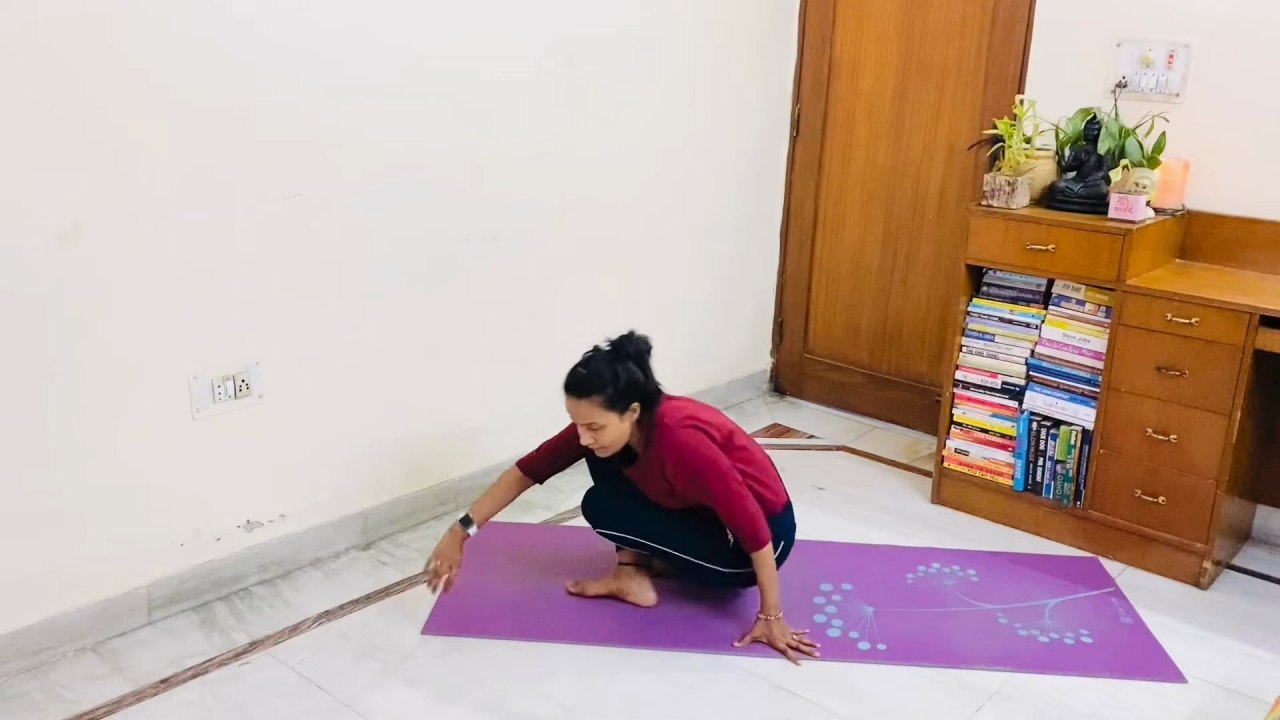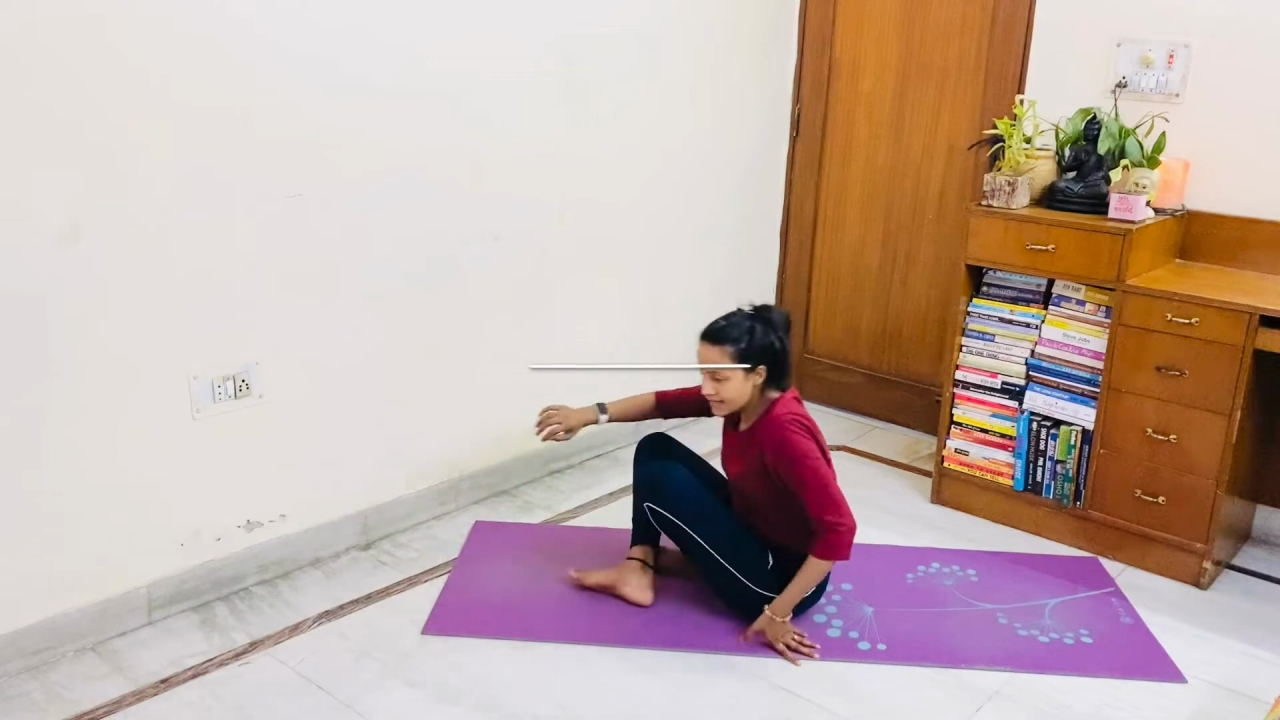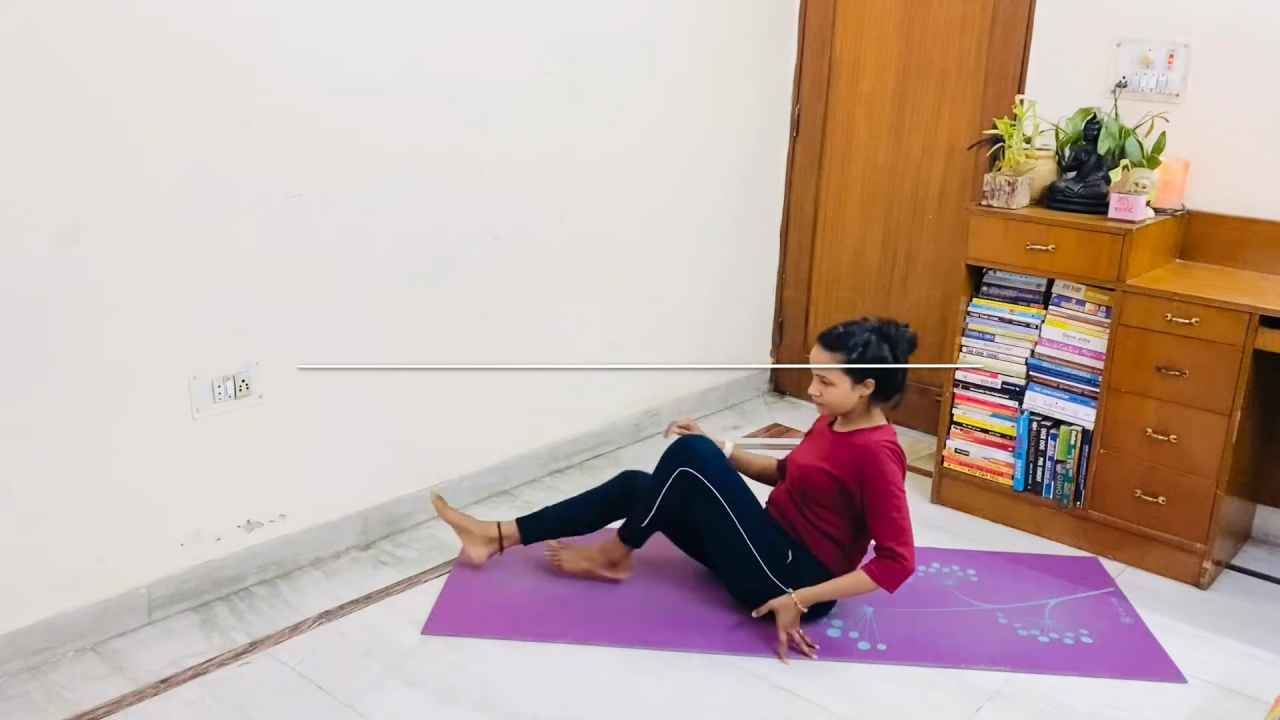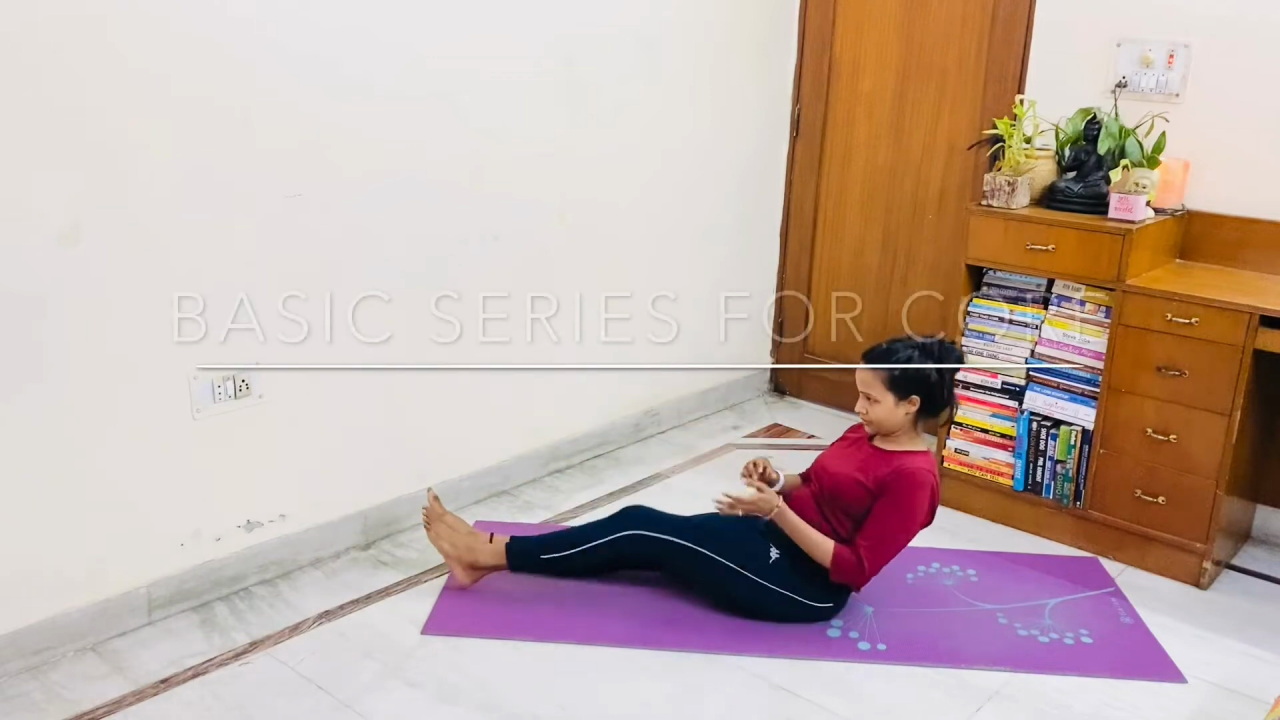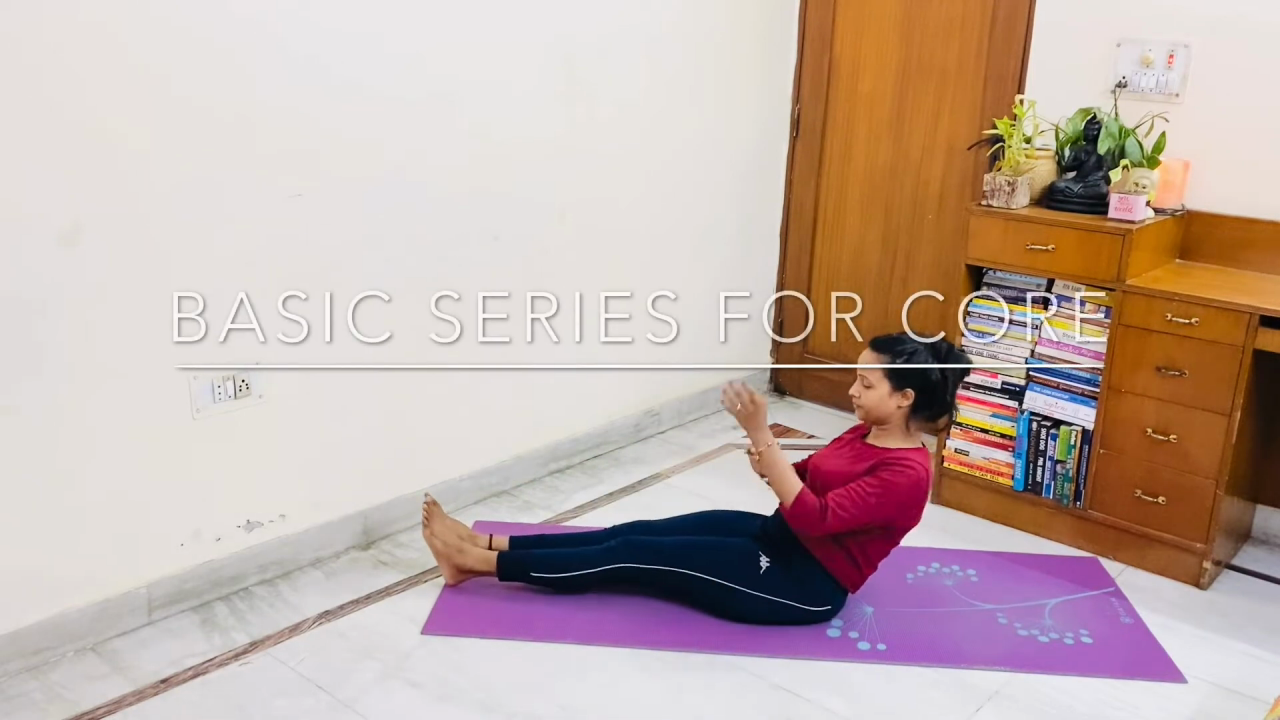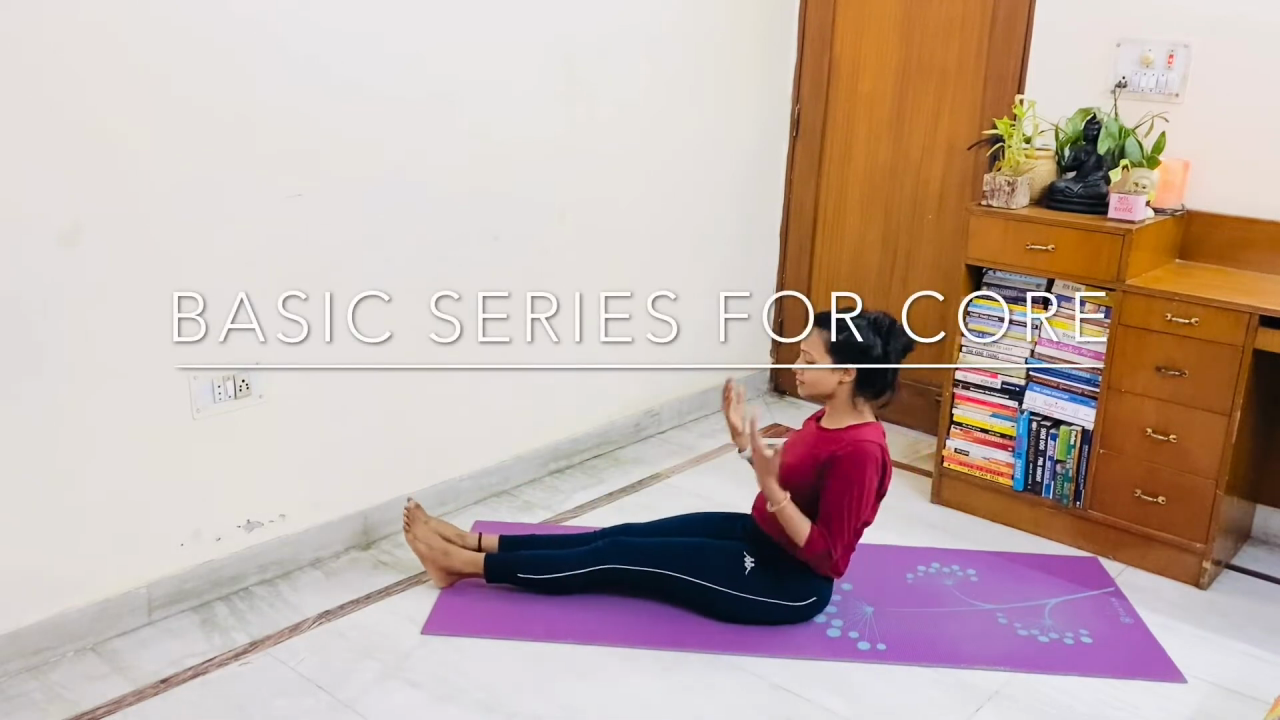
dt=0.4s
person 1, frame 1
left shoulder: (680, 439)
right shoulder: (613, 425)
left elbow: (753, 524)
right elbow: (527, 470)
left wrist: (771, 617)
right wrist: (461, 531)
left hip: (764, 528)
right hip: (713, 506)
left knee: (600, 505)
right ankle: (634, 568)
person 1, frame 2
left shoulder: (783, 429)
right shoulder: (741, 398)
left elbow: (839, 530)
right elbow: (663, 402)
left wrist: (778, 612)
right wrist: (592, 414)
left hip: (775, 575)
right hip: (753, 532)
left knee: (659, 481)
right knee: (653, 448)
right ankle: (639, 565)
person 1, frame 3
left shoulder: (877, 453)
right shoulder: (836, 420)
left elbow: (897, 563)
left wrist: (801, 600)
right wrist: (721, 450)
left hip: (794, 578)
right hip: (771, 542)
left knee: (689, 455)
right knee: (634, 484)
left ankle: (615, 553)
right ankle: (499, 536)
person 1, frame 4
left shoulder: (913, 477)
right shoulder: (865, 434)
left elbow: (855, 567)
left wrist: (777, 512)
right wrist: (775, 481)
left hip: (806, 588)
right hip: (782, 545)
left knee: (639, 527)
right knee: (632, 543)
left ankle: (485, 558)
right ankle: (488, 548)
person 1, frame 5
left shoulder: (906, 472)
right shoulder: (868, 433)
left elbow: (814, 518)
right elbow: (802, 480)
left wrist: (763, 437)
right wrist: (768, 459)
left hip: (805, 586)
right hip: (776, 538)
left knee: (634, 556)
right knee: (636, 533)
left ankle: (477, 562)
right ankle: (488, 543)
person 1, frame 6
left shoulder: (860, 450)
right shoulder: (830, 419)
left elbow: (822, 549)
left wrist: (773, 486)
right wrist: (745, 441)
left hip: (789, 585)
right hip: (759, 539)
left knee: (620, 557)
right knee: (620, 536)
left ankle: (466, 565)
right ankle: (476, 543)
